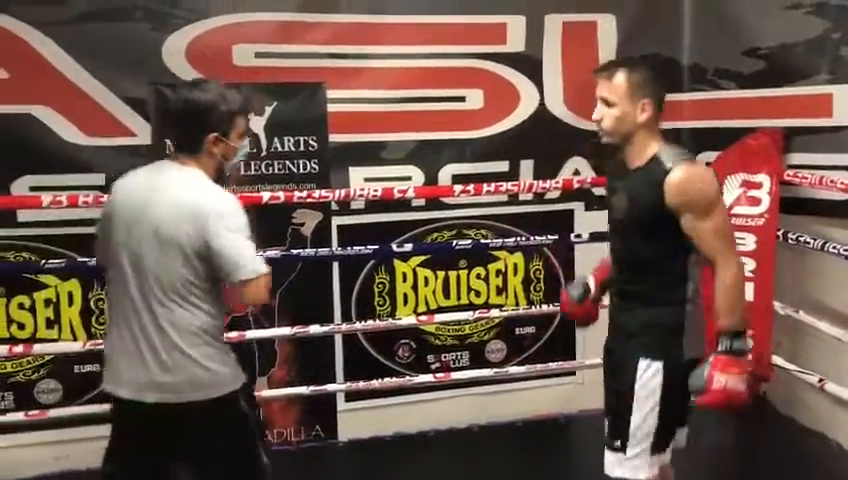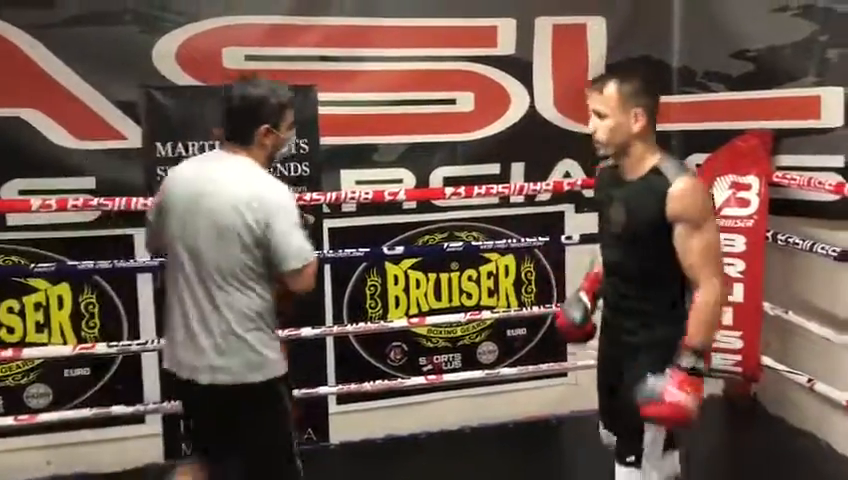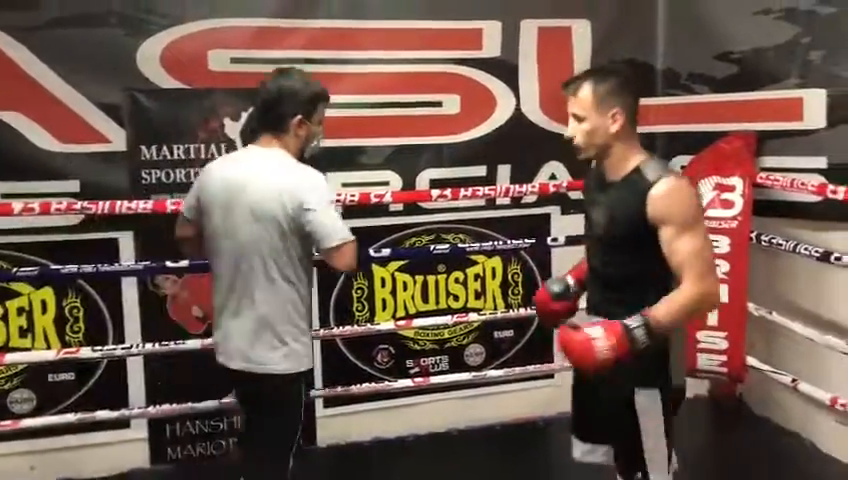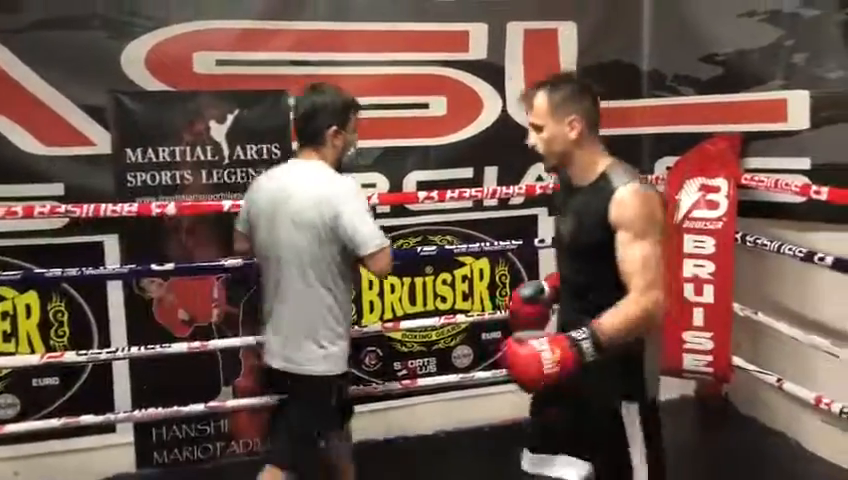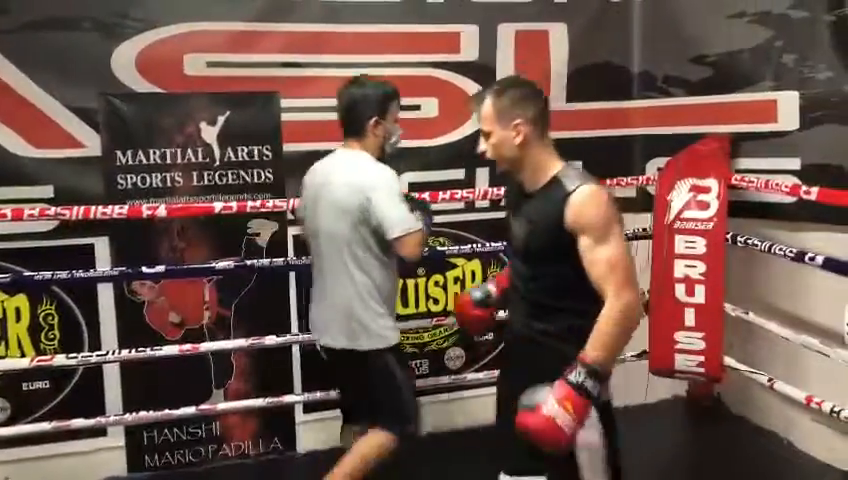
dt=0.2s
person 1, frame 1
left shoulder: (681, 176)
right shoulder: (623, 169)
left elbow: (727, 264)
left wrist: (731, 351)
right wrist: (595, 282)
left hip: (662, 337)
right hip: (627, 328)
person 1, frame 2
left shoulder: (679, 190)
right shoulder: (607, 177)
left elbow: (709, 286)
left wrist: (689, 369)
right wrist: (587, 295)
left hip: (658, 349)
right hip: (616, 338)
person 1, frame 3
left shoulder: (665, 191)
right shoulder: (596, 177)
left elbow: (702, 288)
left wrist: (628, 333)
right wrist: (574, 282)
left hip: (640, 352)
right hip: (605, 342)
person 1, frame 4
left shoulder: (628, 197)
right shoulder: (567, 184)
left elbow: (649, 300)
left wrist: (573, 346)
right wrist: (549, 288)
left hip: (618, 366)
right hip: (570, 356)
person 1, frame 5
left shoulder: (584, 199)
right shoulder: (518, 189)
left elbow: (623, 301)
left wrist: (578, 387)
right wrist: (498, 289)
left hip: (569, 376)
right hip: (524, 361)
person 2, frame 1
left shoulder: (125, 188)
right shoulder: (215, 205)
left elbow: (106, 259)
right elbow: (254, 294)
right wrist: (259, 263)
left hip: (132, 378)
right hip: (202, 381)
person 2, frame 2
left shoulder: (178, 177)
right shoulder: (269, 194)
left elbow: (156, 244)
right elbow: (302, 280)
left hip: (188, 356)
right hip: (249, 363)
person 2, frame 3
left shoulder: (215, 172)
right shoulder: (304, 182)
left elbow: (185, 235)
right elbow: (344, 259)
left hip: (232, 342)
right hip: (278, 348)
left knee: (265, 443)
person 2, frame 4
left shoulder: (263, 184)
right shoulder: (339, 190)
left elbow: (243, 244)
right elbow: (381, 263)
right wrist: (350, 242)
left hip: (281, 341)
right hip: (316, 347)
left knee: (334, 421)
person 2, frame 5
left shoulder: (316, 172)
right shoulder: (376, 177)
right elbow: (410, 247)
right wrist: (417, 217)
left hip: (330, 323)
right hip: (366, 328)
left knee: (358, 415)
right knee: (397, 422)
